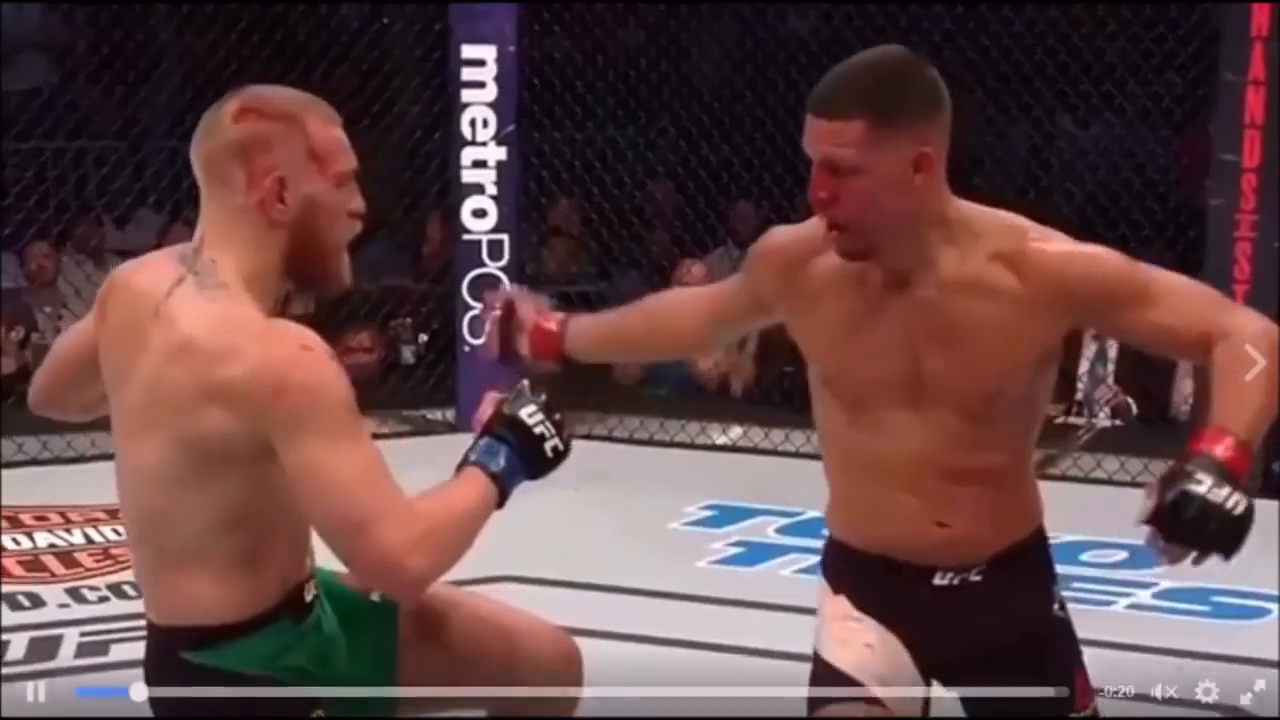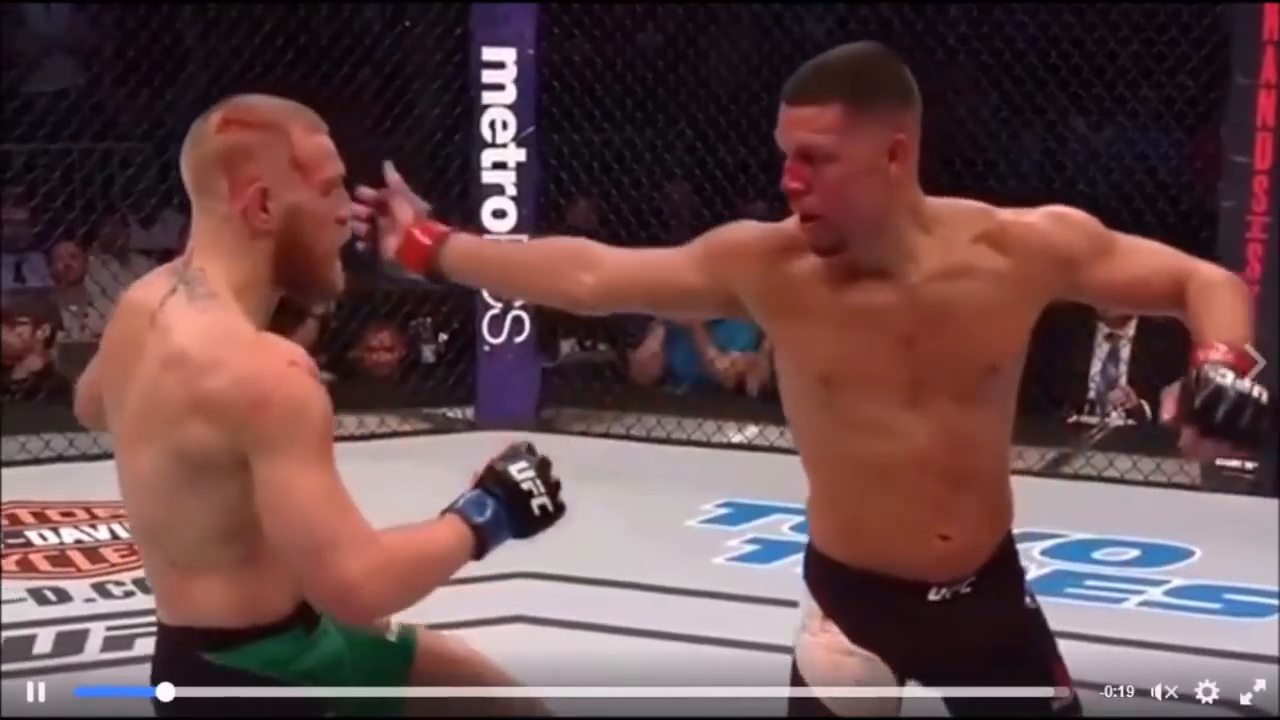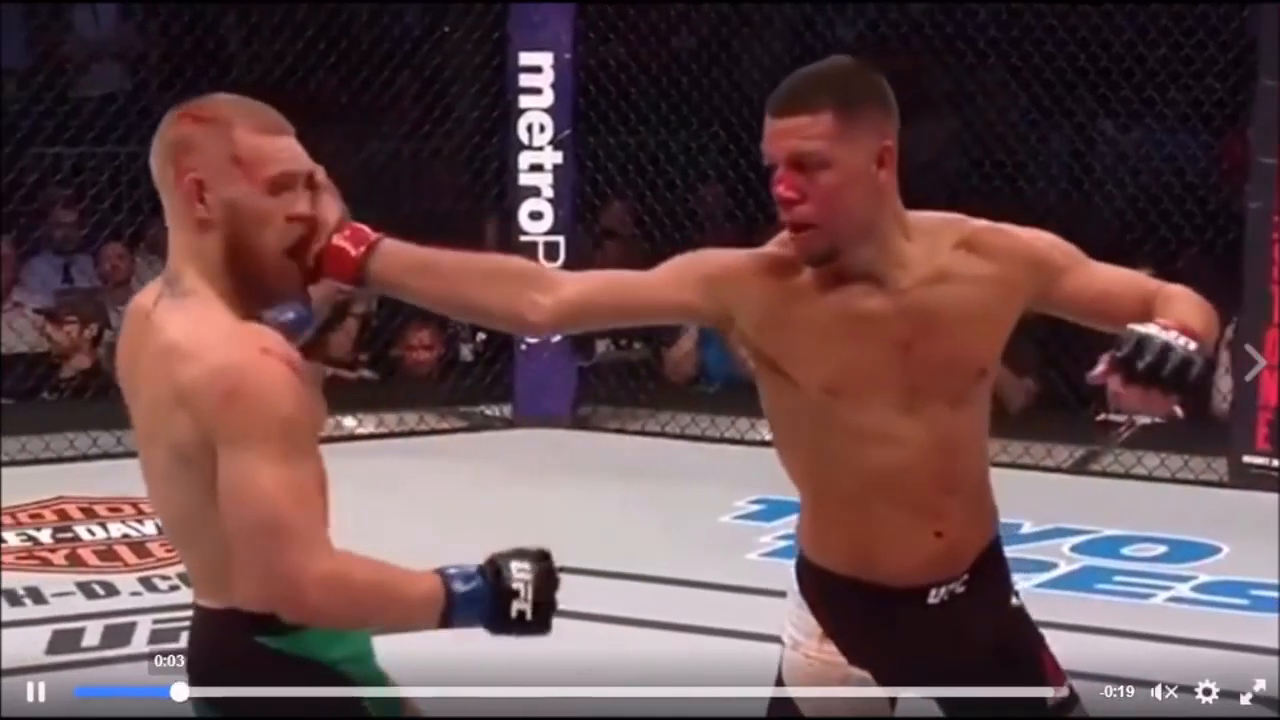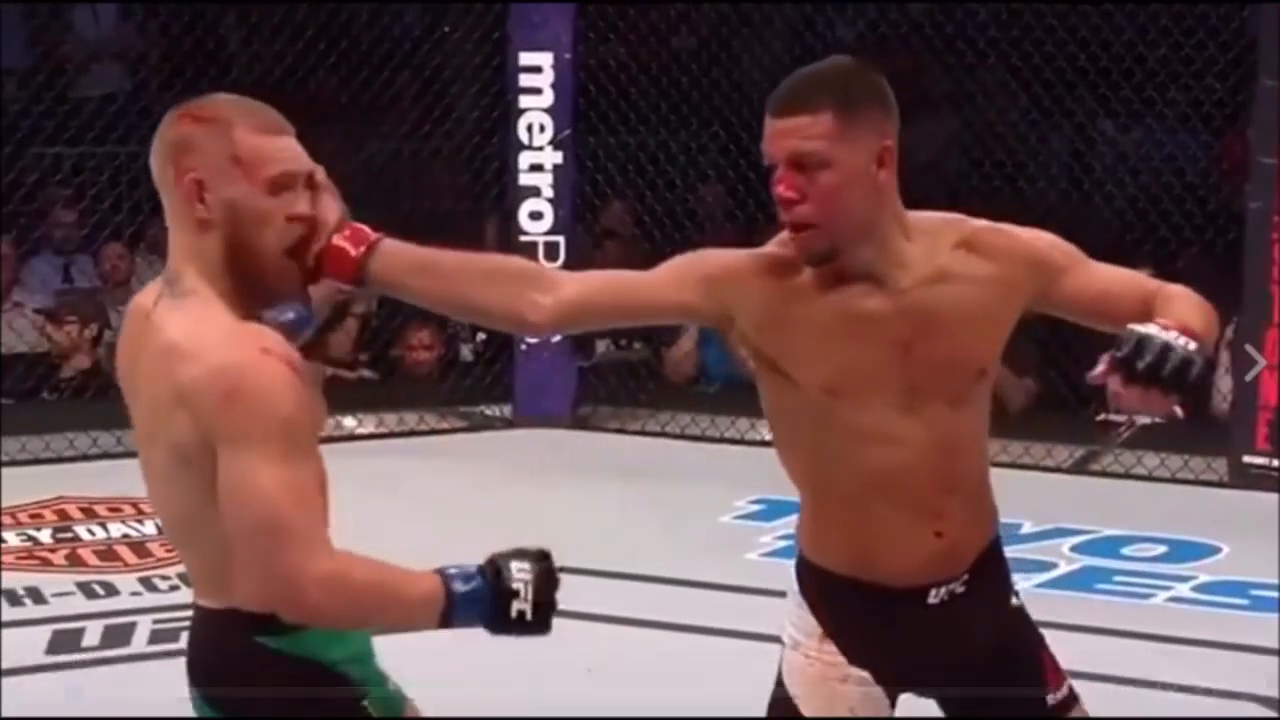
dt=0.5s
person 1, frame 1
left shoulder: (1043, 271)
right shoulder: (793, 263)
right elbow: (703, 316)
right wrist: (557, 337)
left hip: (1009, 588)
right hip: (866, 590)
person 1, frame 2
left shoulder: (1021, 249)
right shoulder: (762, 265)
left elbow: (1204, 281)
right elbow: (592, 276)
right wrist: (429, 245)
left hip: (988, 595)
right hip: (851, 605)
person 1, frame 3
left shoulder: (997, 261)
right shoulder: (747, 285)
left elbow: (1174, 301)
right elbow: (543, 300)
left wrist: (1172, 342)
right wrist: (354, 254)
left hip: (976, 597)
right hip: (843, 611)
person 1, frame 4
left shoulder: (996, 261)
right shoulder: (748, 286)
left elbow: (1176, 304)
right elbow: (545, 300)
left wrist: (1172, 343)
right wrist: (359, 252)
left hip: (976, 596)
right hip: (843, 614)
person 2, frame 1
left shoulder: (139, 283)
right shoulder: (273, 357)
left elbow: (51, 395)
right elbow: (402, 559)
right wrist: (497, 459)
left hip: (299, 613)
left knee: (543, 665)
person 2, frame 2
left shoulder: (148, 301)
right shoulder: (258, 371)
left elbow: (92, 407)
right elbow: (358, 586)
right wrist: (485, 511)
left hip: (292, 640)
person 2, frame 3
left shoulder: (153, 312)
right shoulder: (244, 363)
right elbow: (303, 585)
right wrist: (473, 593)
left hip: (244, 643)
right hip: (280, 663)
person 2, frame 4
left shoulder: (153, 314)
right shoulder: (244, 363)
right elbow: (302, 584)
right wrist: (473, 594)
left hip: (237, 641)
right hip: (284, 665)
